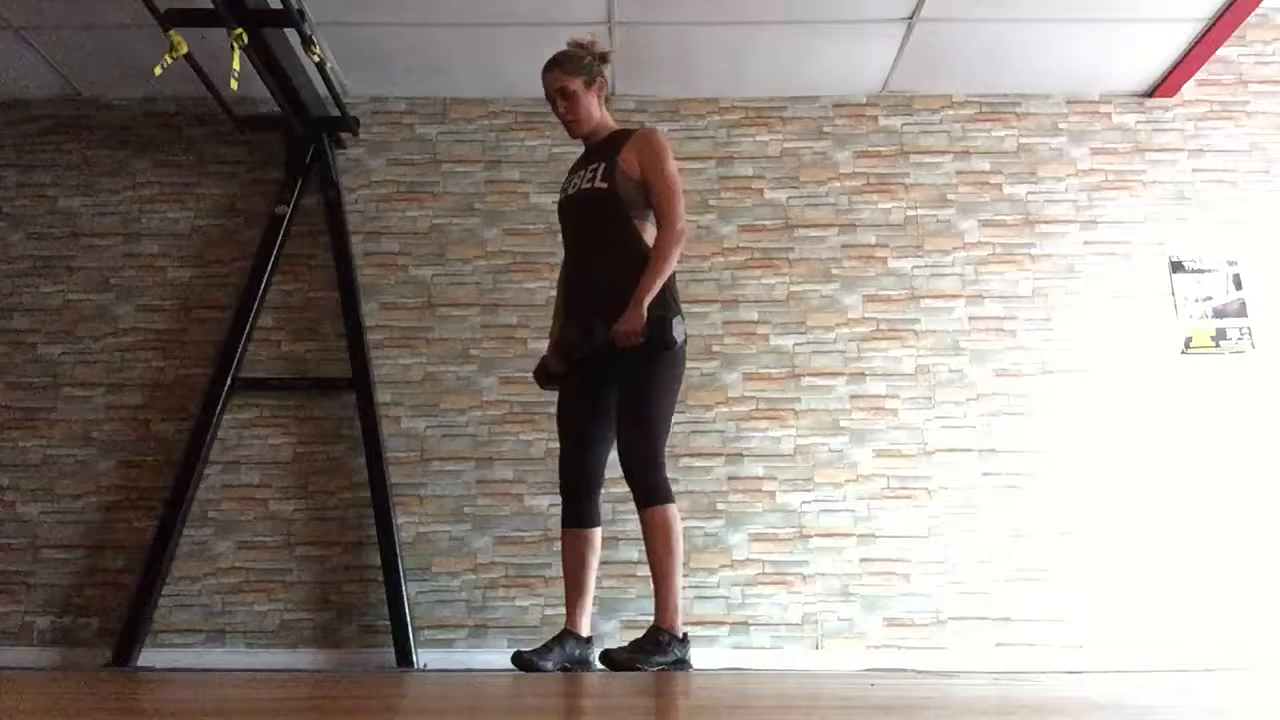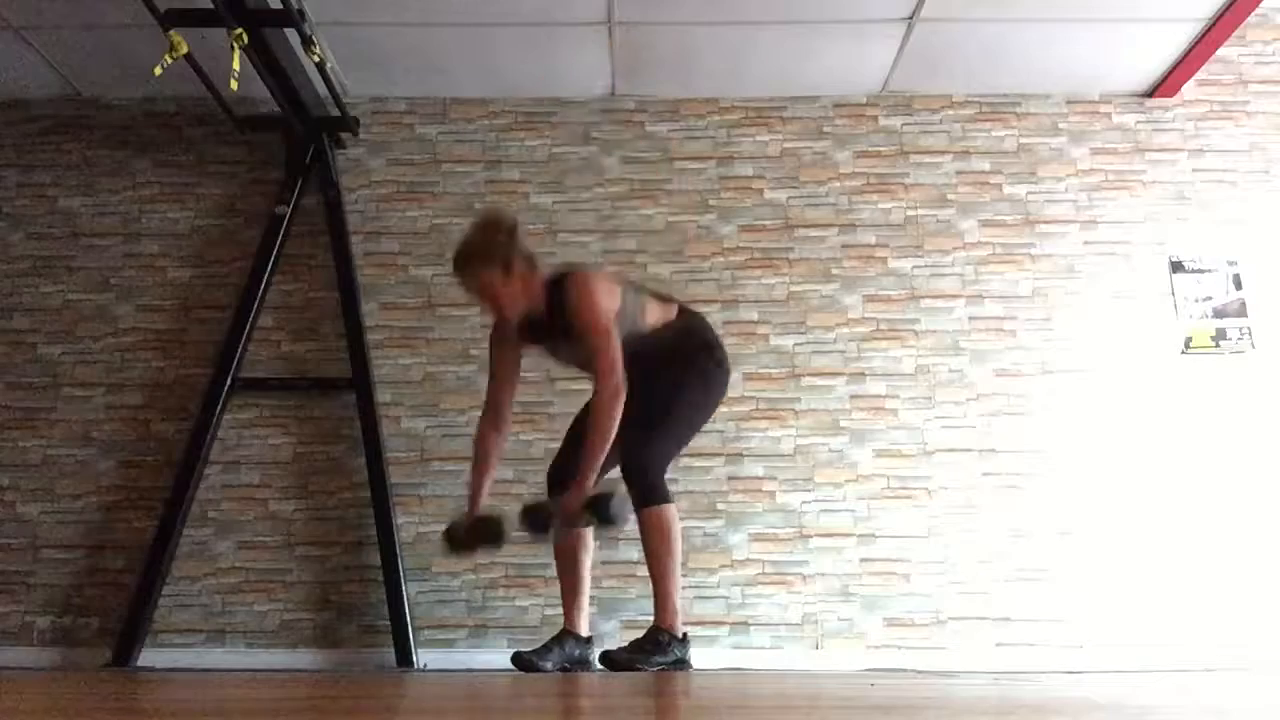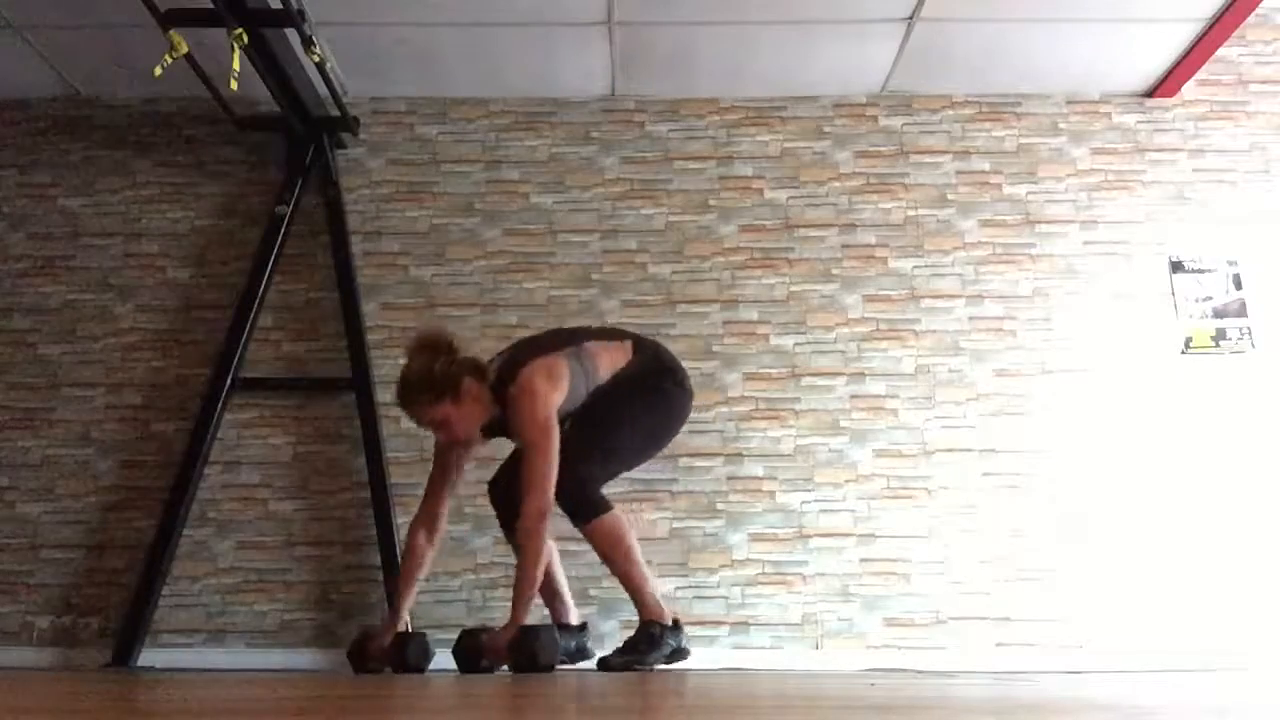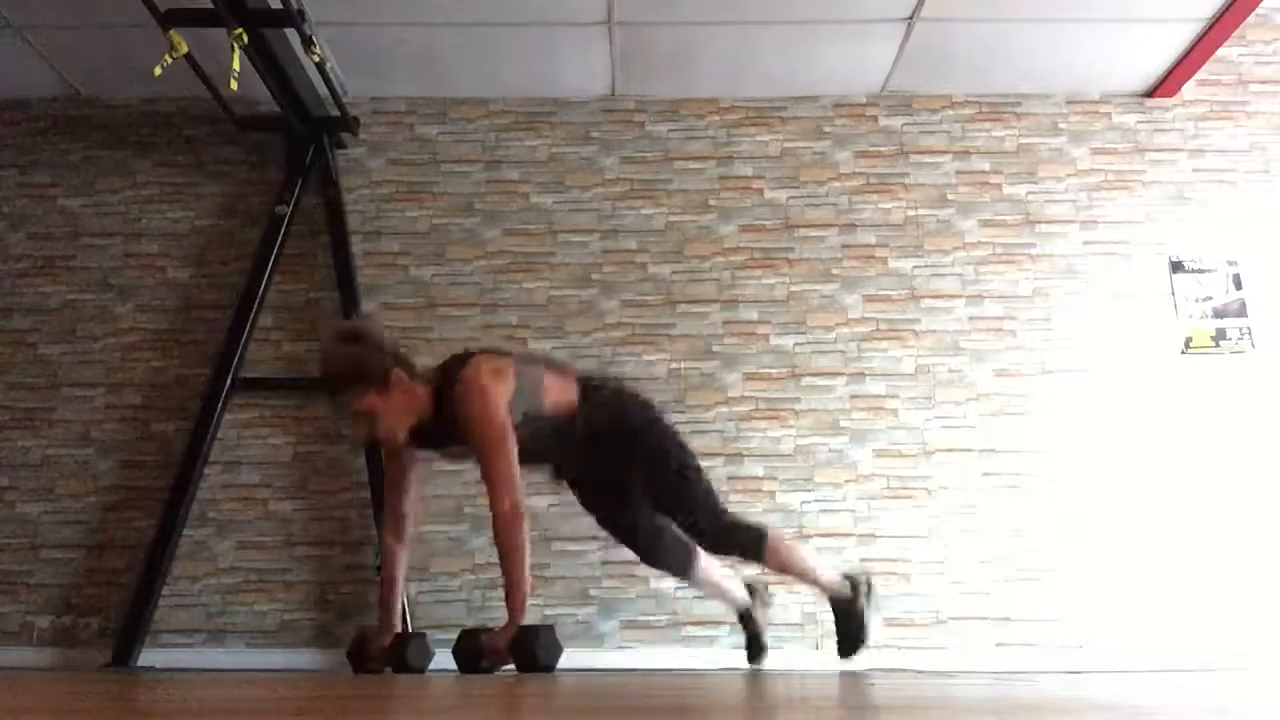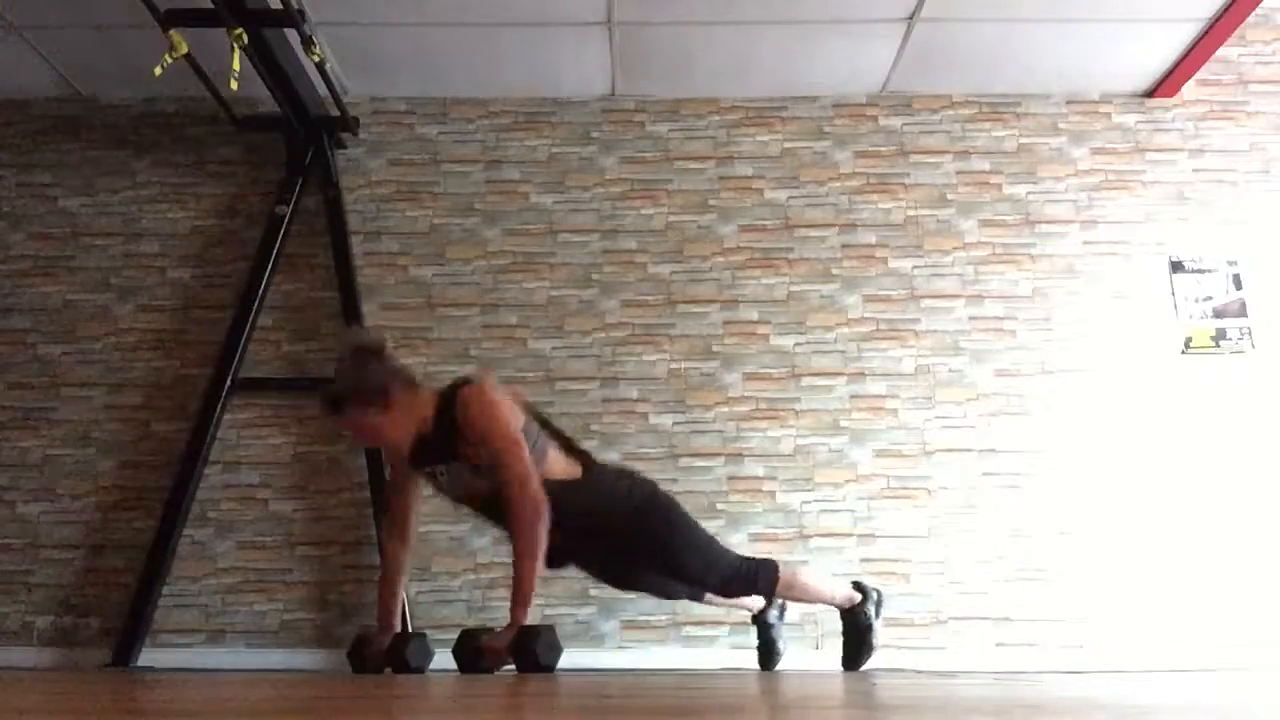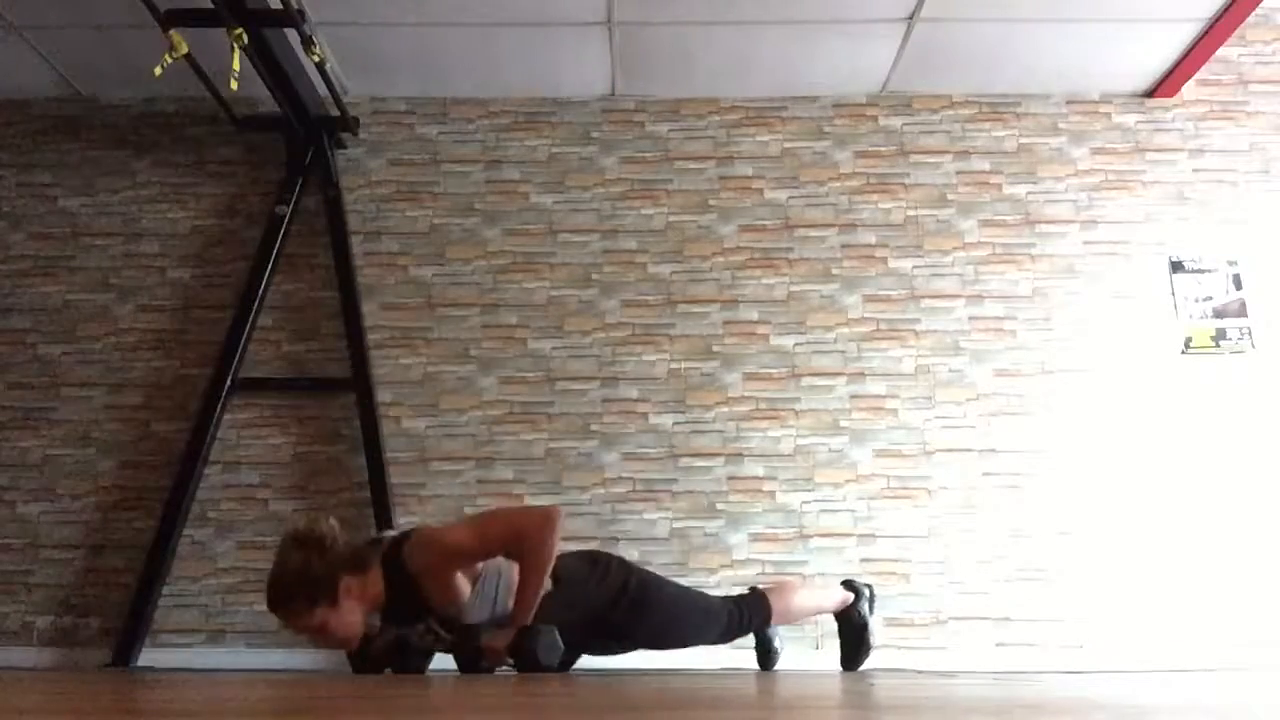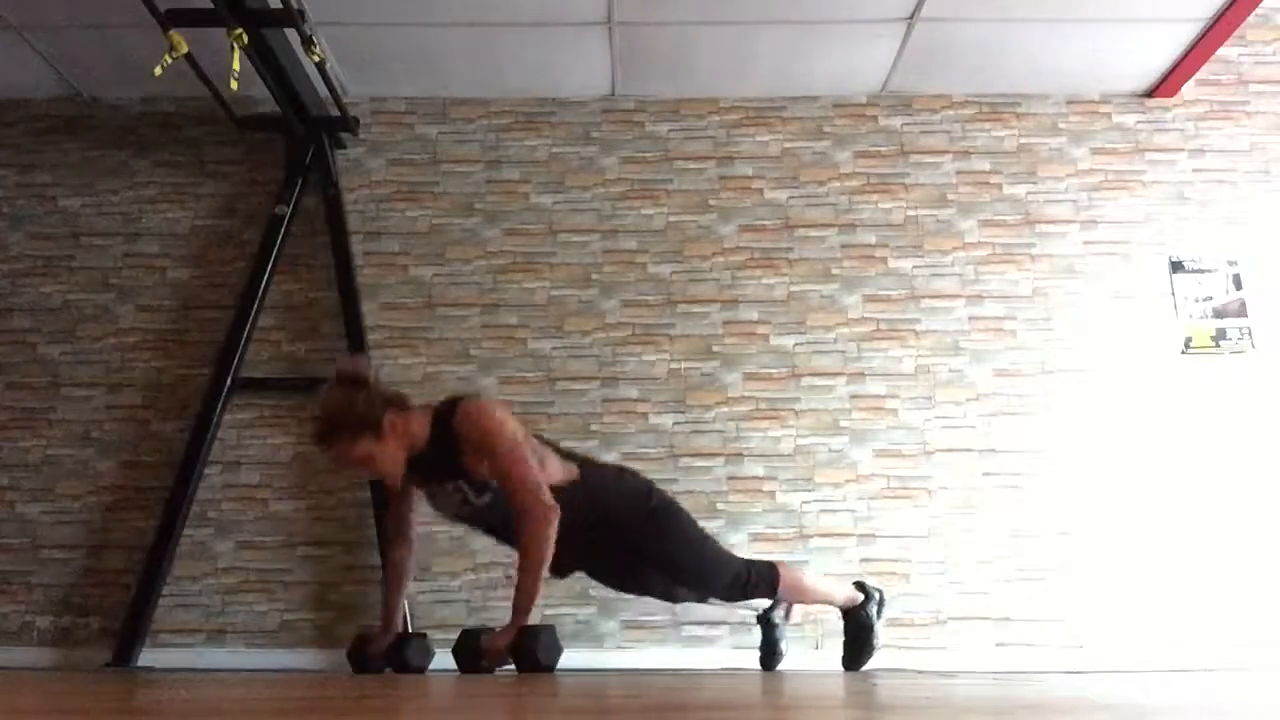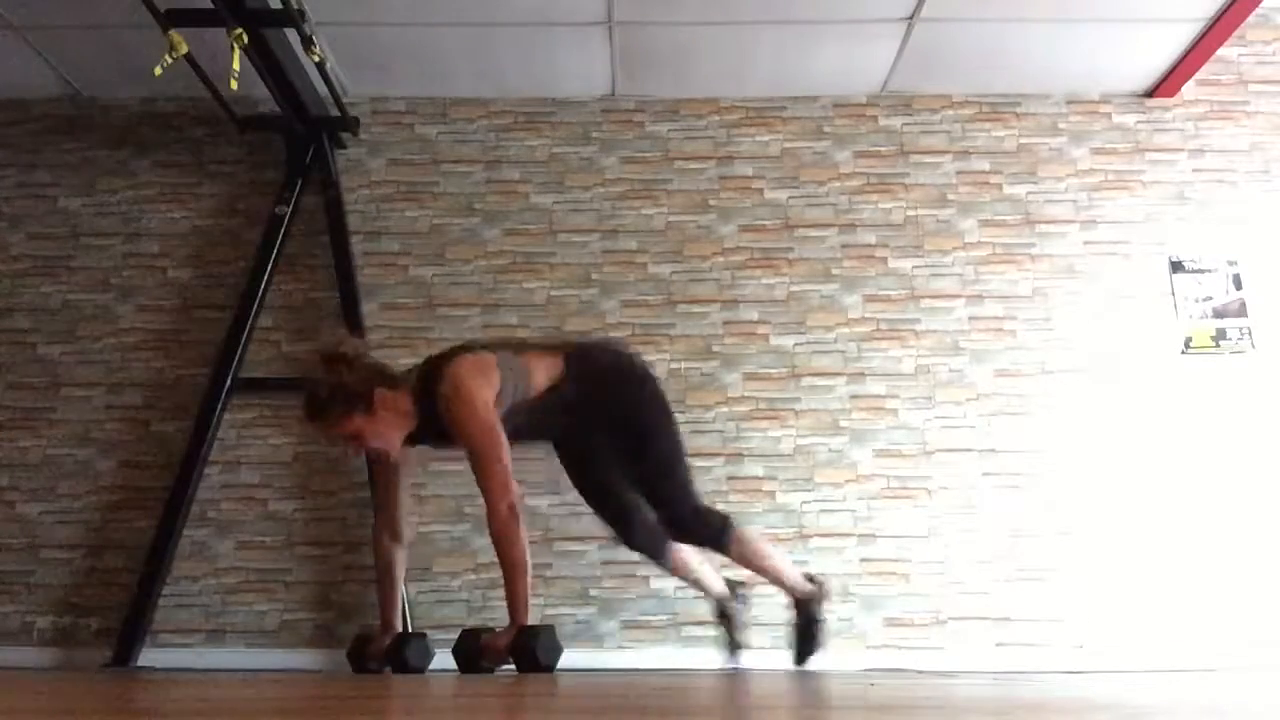
dt=0.3s
person 1, frame 1
left shoulder: (642, 144)
right shoulder: (577, 169)
left elbow: (674, 229)
left wrist: (640, 306)
right wrist: (558, 335)
left hip: (644, 328)
right hip: (592, 335)
left knee: (642, 465)
right knee: (577, 476)
left ankle: (671, 634)
right ankle: (577, 636)
person 1, frame 2
left shoulder: (579, 293)
right shoulder: (511, 324)
left elbow: (613, 387)
right elbow: (493, 420)
left wrist: (586, 482)
right wrist: (474, 506)
left hip: (692, 362)
right hip: (643, 375)
left knee: (640, 456)
right knee: (565, 477)
left ankle: (670, 638)
right ankle: (575, 637)
person 1, frame 3
left shoulder: (526, 390)
right shoulder: (465, 412)
left elbow: (537, 512)
right elbow: (428, 524)
left wrist: (516, 625)
right wrist: (394, 624)
left hip: (657, 385)
right hip: (607, 392)
left knee: (571, 482)
right knee: (506, 492)
left ankle: (660, 626)
right ankle: (570, 629)
person 1, frame 4
left shoulder: (470, 387)
right shoulder: (404, 425)
left elbow: (509, 507)
right elbow: (394, 528)
left wrist: (516, 623)
right wrist: (388, 626)
left hip: (617, 422)
right hip: (587, 443)
left knee: (716, 529)
right knee: (651, 545)
left ankle: (843, 587)
right ankle: (745, 598)
person 1, frame 5
left shoulder: (477, 403)
right shoulder: (406, 438)
left elbow: (531, 510)
right elbow: (397, 534)
left wrist: (517, 624)
right wrist: (386, 629)
left hip: (618, 508)
right hip: (577, 534)
left knee: (728, 577)
right knee: (679, 587)
left ankle: (856, 600)
right ankle: (764, 612)
person 1, frame 6
left shoulder: (427, 554)
right shoulder: (374, 575)
left elbow: (544, 524)
left wrist: (514, 628)
left hip: (601, 600)
right hip: (569, 616)
left knee: (729, 618)
left ankle: (851, 599)
right ankle: (760, 624)
person 1, frame 7
left shoulder: (473, 421)
right shoulder: (408, 457)
left elbow: (540, 513)
right elbow: (400, 541)
left wrist: (517, 626)
right wrist: (389, 629)
left hip: (620, 511)
right hip: (585, 539)
left knee: (734, 581)
right knee: (702, 587)
left ankle: (859, 600)
right ankle: (772, 612)
person 1, frame 8
left shoulder: (459, 386)
right shoulder: (389, 424)
left elbow: (504, 508)
right elbow: (389, 533)
left wrist: (519, 624)
right wrist: (390, 628)
left hip: (617, 391)
right hip: (578, 409)
left knee: (684, 516)
right knee: (630, 526)
left ankle: (804, 592)
right ankle: (724, 596)
